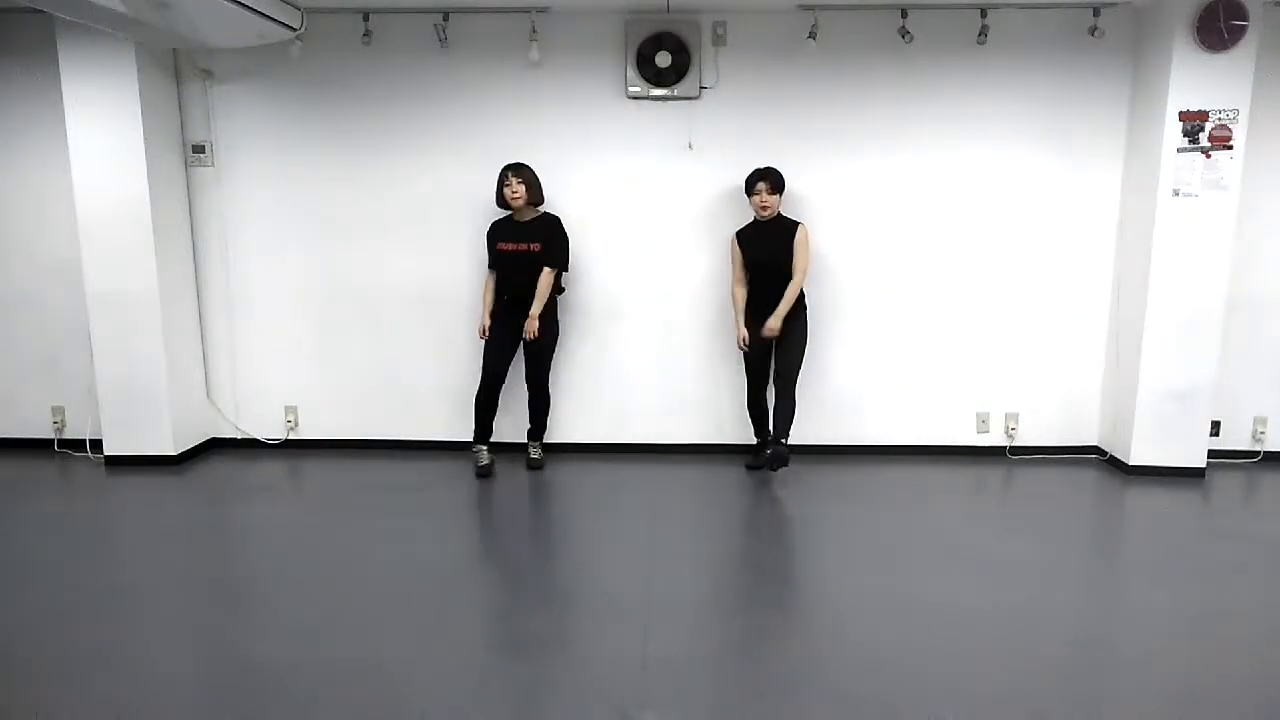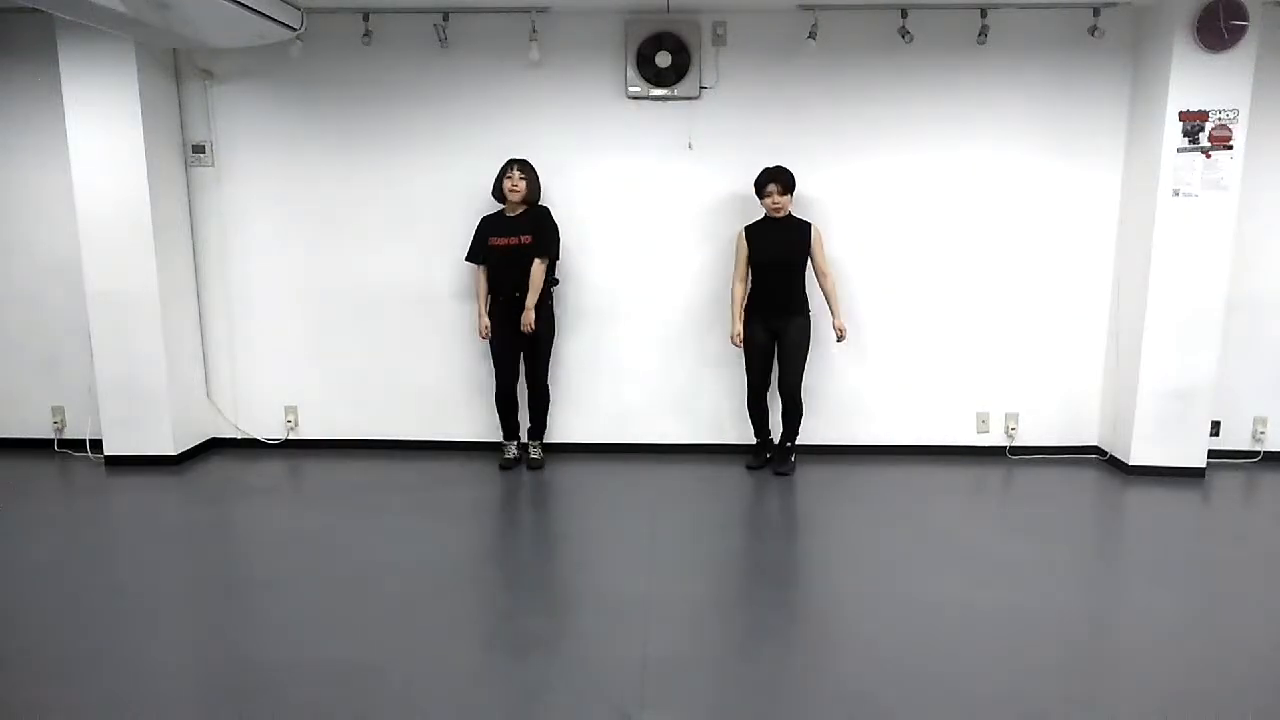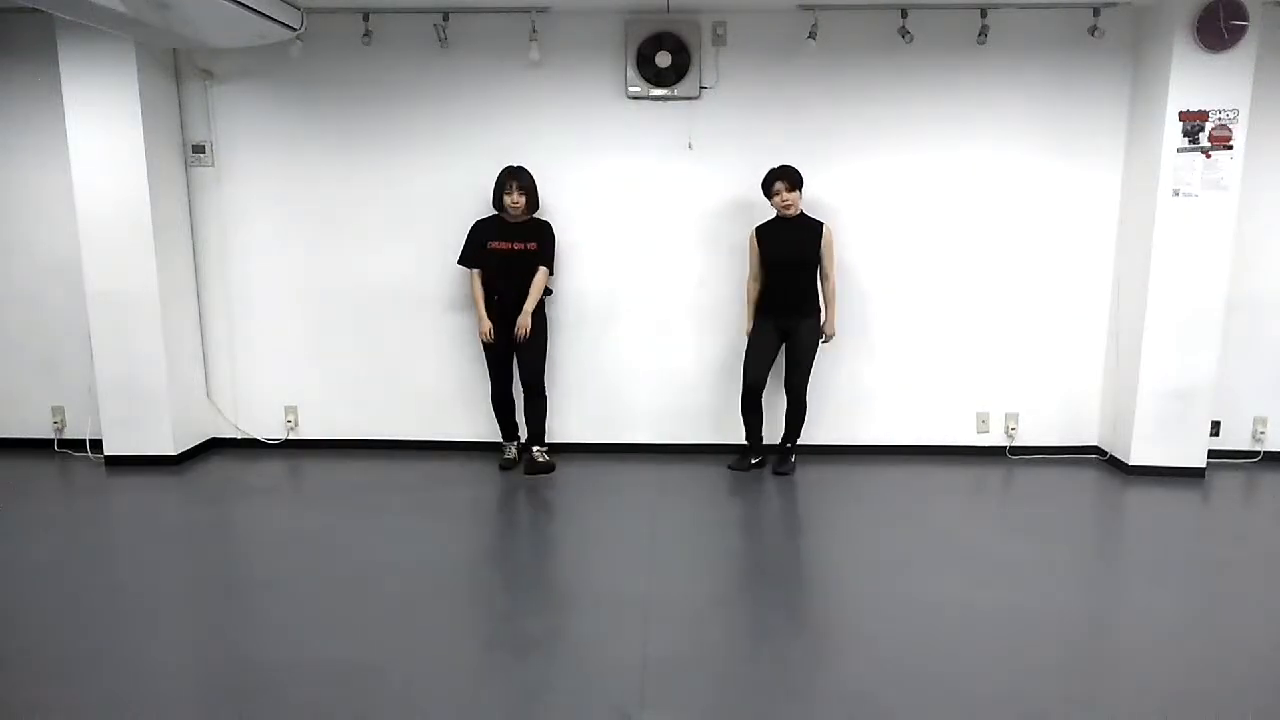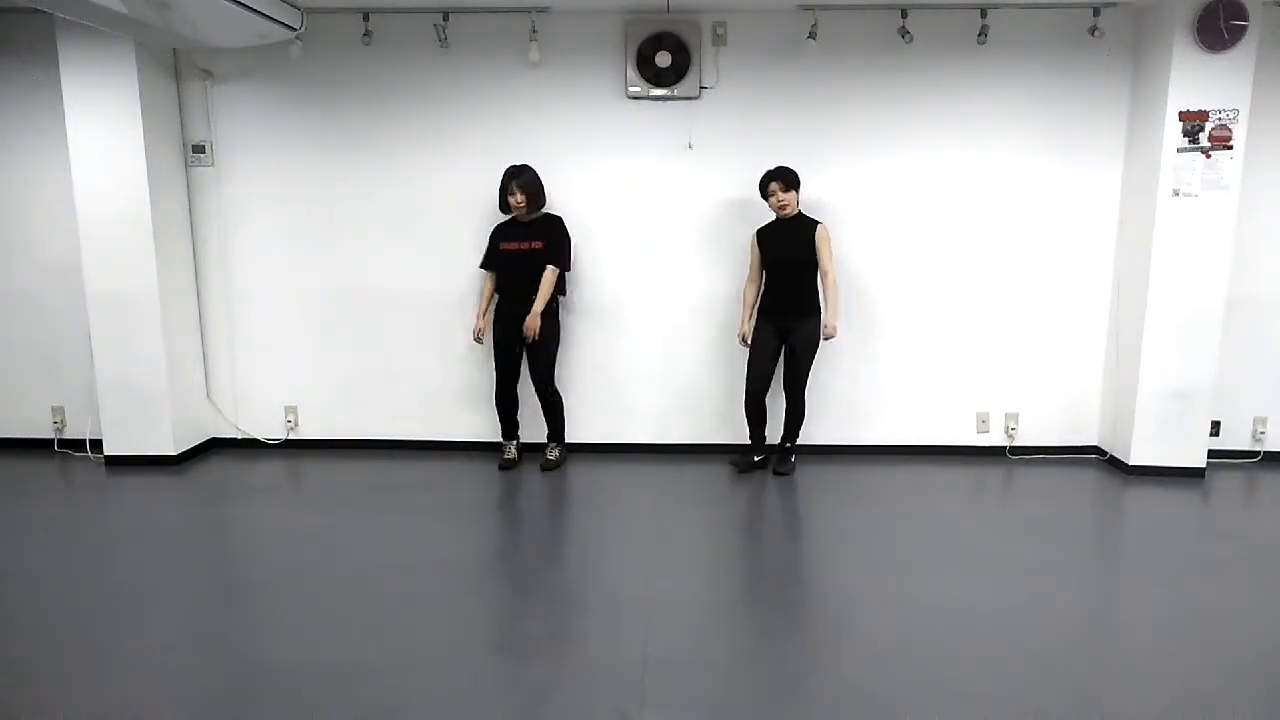
dt=0.4s
person 1, frame 1
left shoulder: (550, 225)
right shoulder: (498, 228)
left elbow: (549, 272)
right elbow: (493, 274)
left wrist: (534, 316)
right wrist: (485, 314)
left hip: (540, 313)
right hip: (505, 312)
left knee: (537, 382)
right knee: (490, 379)
left ankle: (535, 444)
right ankle: (481, 447)
person 1, frame 2
left shoulder: (541, 217)
right shoulder: (488, 224)
left elbow: (540, 264)
right elbow: (482, 271)
left wrist: (529, 309)
right wrist: (482, 313)
left hip: (537, 308)
right hip: (501, 309)
left knee: (537, 379)
right knee: (505, 380)
left ankle: (535, 442)
right ankle: (510, 442)
person 1, frame 3
left shoulder: (541, 230)
right shoulder: (483, 229)
left elbow: (542, 272)
right elbow: (476, 275)
left wrist: (527, 312)
right wrist: (482, 317)
left hip: (530, 313)
right hip: (495, 314)
left knee: (533, 381)
right knee: (500, 383)
left ankle: (536, 448)
right ankle: (510, 443)
person 1, frame 4
left shoulder: (552, 226)
right shoulder: (500, 232)
left elbow: (552, 271)
right elbow: (491, 276)
left wrist: (536, 313)
right wrist: (481, 316)
left hip: (542, 313)
right hip: (506, 313)
left knee: (543, 381)
right knee: (504, 382)
left ankle: (556, 443)
right ankle: (511, 442)
person 2, frame 1
left shoulder: (796, 231)
right shoulder: (741, 237)
left elbow: (798, 278)
right elbow: (739, 284)
left wrist: (779, 316)
right wrist: (740, 324)
left hip: (788, 319)
right hip: (755, 320)
left knee: (784, 382)
right knee: (756, 385)
left ankle: (780, 443)
right ankle: (762, 443)
person 2, frame 2
left shoulder: (808, 231)
right shoulder: (748, 234)
left elbow: (824, 274)
right elbow: (739, 281)
left wrist: (836, 315)
right wrist: (736, 321)
left hip: (795, 319)
right hip: (758, 320)
left knee: (790, 387)
right knee: (756, 387)
left ankle: (787, 448)
right ankle: (763, 444)
person 2, frame 3
left shoulder: (819, 230)
right shoulder: (760, 234)
left elbow: (827, 277)
right elbow: (755, 279)
left wrist: (829, 317)
right wrist: (750, 318)
left hip: (805, 320)
right hip: (768, 319)
left knee: (795, 388)
right knee: (751, 382)
left ankle: (788, 449)
right ankle: (754, 452)
person 2, frame 4
left shoulder: (816, 230)
right shoulder: (761, 235)
left elbow: (827, 273)
right elbow: (754, 280)
left wrist: (831, 314)
right wrist: (746, 320)
left hip: (804, 322)
right hip: (768, 319)
left knee: (794, 389)
right knee: (755, 385)
left ankle: (787, 450)
right ankle: (757, 452)
